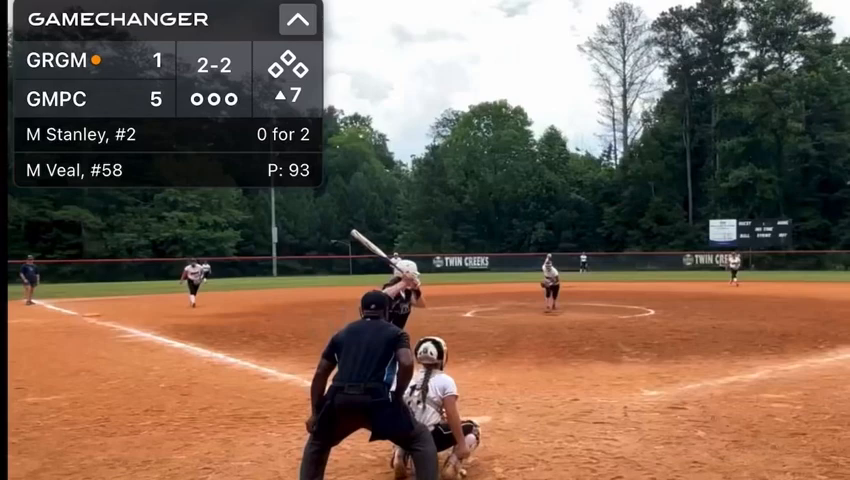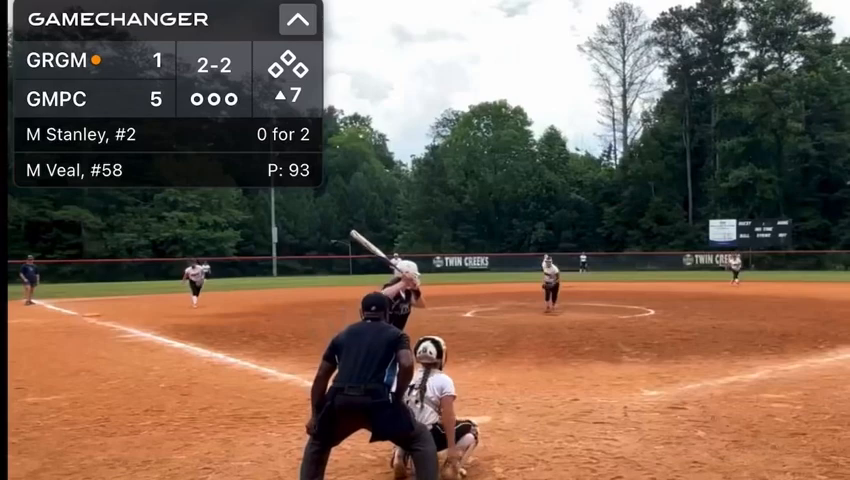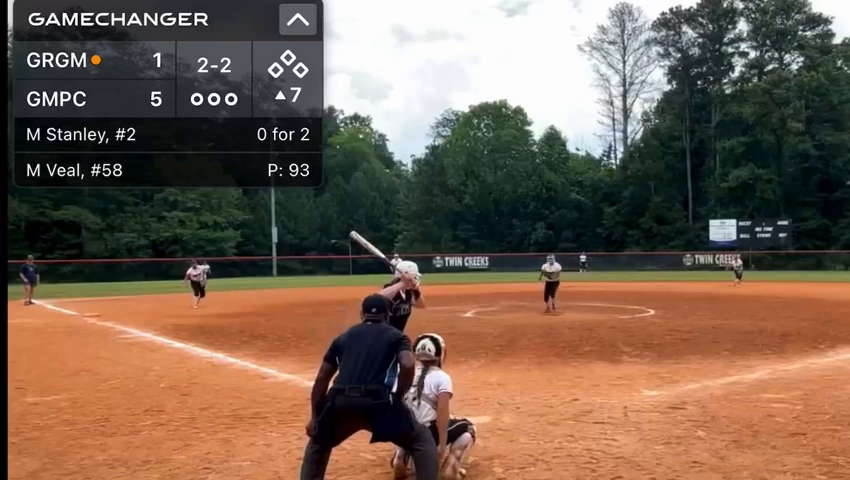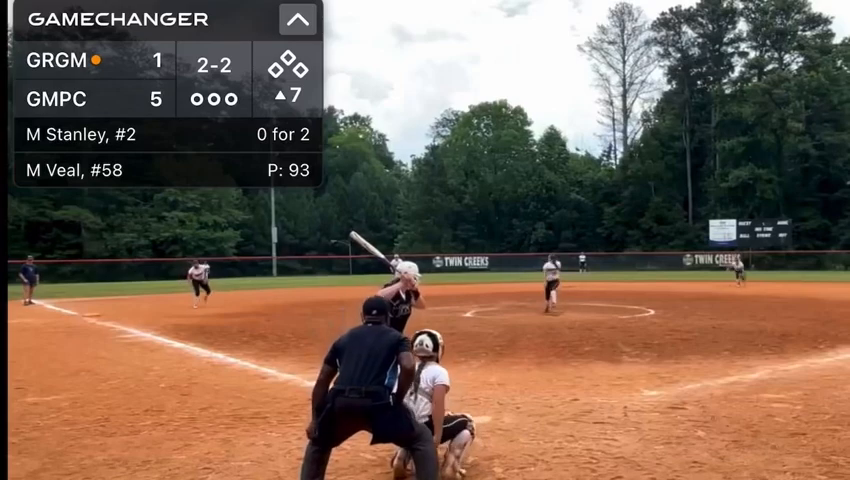
dt=0.1s
person 1, frame 1
left shoulder: (342, 333)
right shoulder: (395, 333)
left elbow: (320, 374)
right elbow: (406, 363)
left wrist: (315, 412)
right wrist: (397, 396)
left hip: (340, 399)
right hip: (376, 399)
left knee: (318, 440)
right knee: (420, 439)
person 1, frame 2
left shoulder: (343, 335)
right shoulder: (396, 334)
left elbow: (321, 376)
right elbow: (406, 365)
left wrist: (315, 415)
right wrist: (397, 397)
left hip: (340, 401)
right hip: (376, 400)
left knee: (318, 441)
right knee: (421, 439)
person 1, frame 3
left shoulder: (344, 337)
right shoulder: (396, 336)
left elbow: (322, 377)
right elbow: (408, 367)
left wrist: (314, 417)
right wrist: (397, 398)
left hip: (341, 401)
right hip: (377, 401)
left knee: (319, 441)
right knee: (421, 440)
person 1, frame 4
left shoulder: (344, 339)
right shoulder: (397, 338)
left elbow: (322, 380)
right elbow: (408, 368)
left wrist: (315, 419)
right wrist: (397, 399)
left hip: (341, 403)
right hip: (377, 403)
left knee: (318, 442)
right knee: (421, 440)
person 2, frame 1
right shoulder: (445, 380)
right elbow: (452, 414)
right wrist: (461, 444)
right hip: (430, 438)
right knee: (472, 428)
left ankle: (400, 460)
right ankle: (452, 467)
person 2, frame 2
right shoulder: (443, 380)
right elbow: (448, 415)
right wrist: (452, 447)
right knee: (470, 428)
left ankle: (400, 460)
right ankle: (452, 468)
person 2, frame 3
right shoulder: (442, 377)
right elbow: (443, 411)
right wrist: (442, 443)
right knee: (467, 427)
left ankle: (400, 460)
right ankle: (451, 468)
person 2, frame 4
right shoulder: (438, 372)
right elbow: (438, 404)
right wrist: (437, 435)
right knee: (466, 423)
left ankle: (400, 461)
right ankle: (451, 467)
